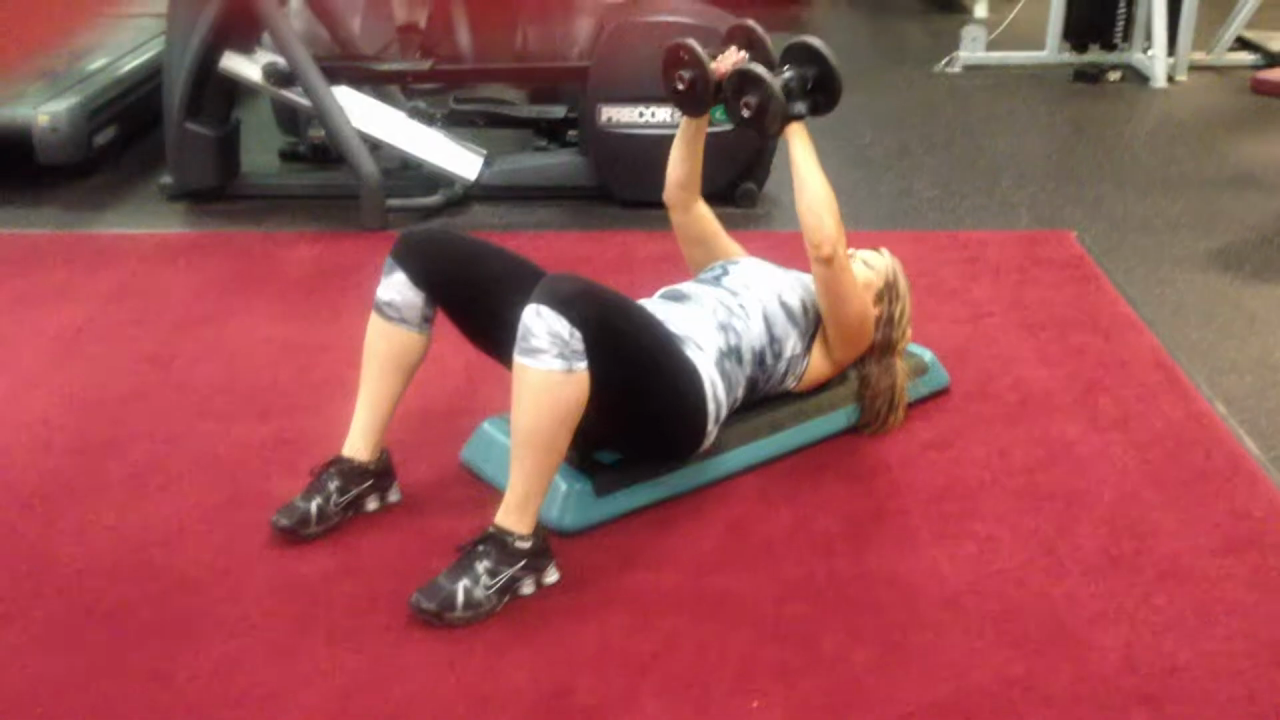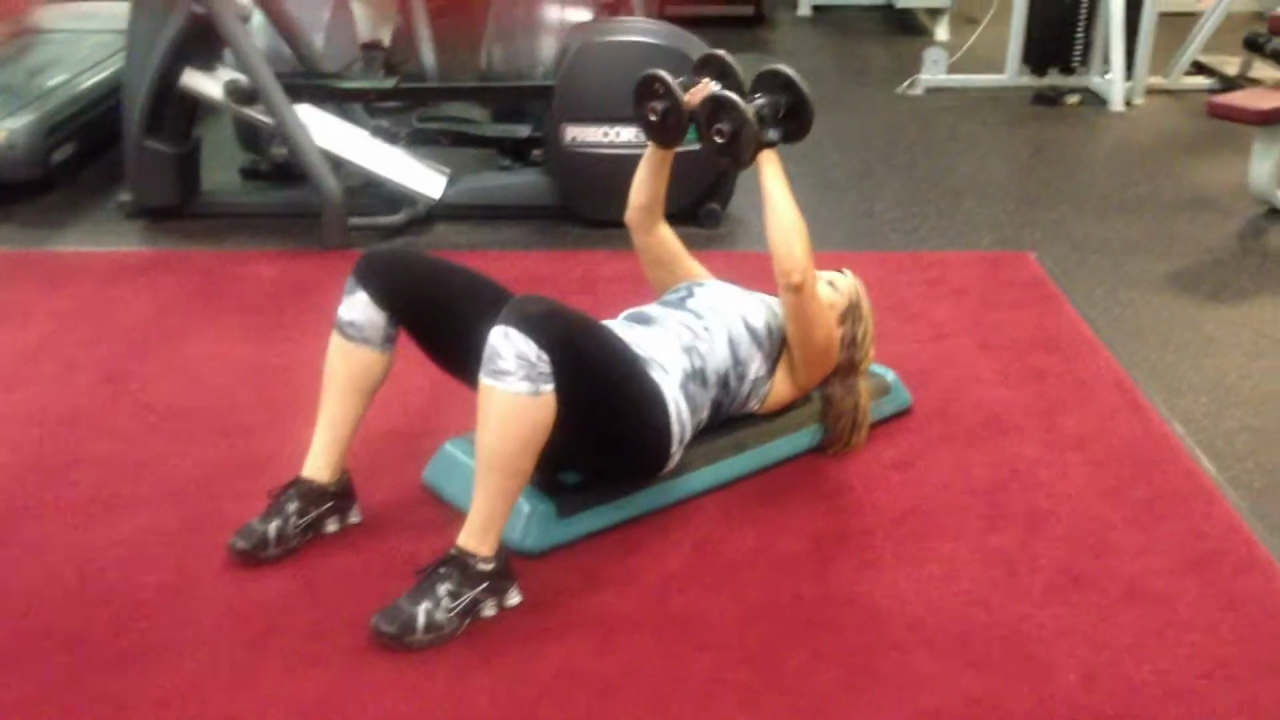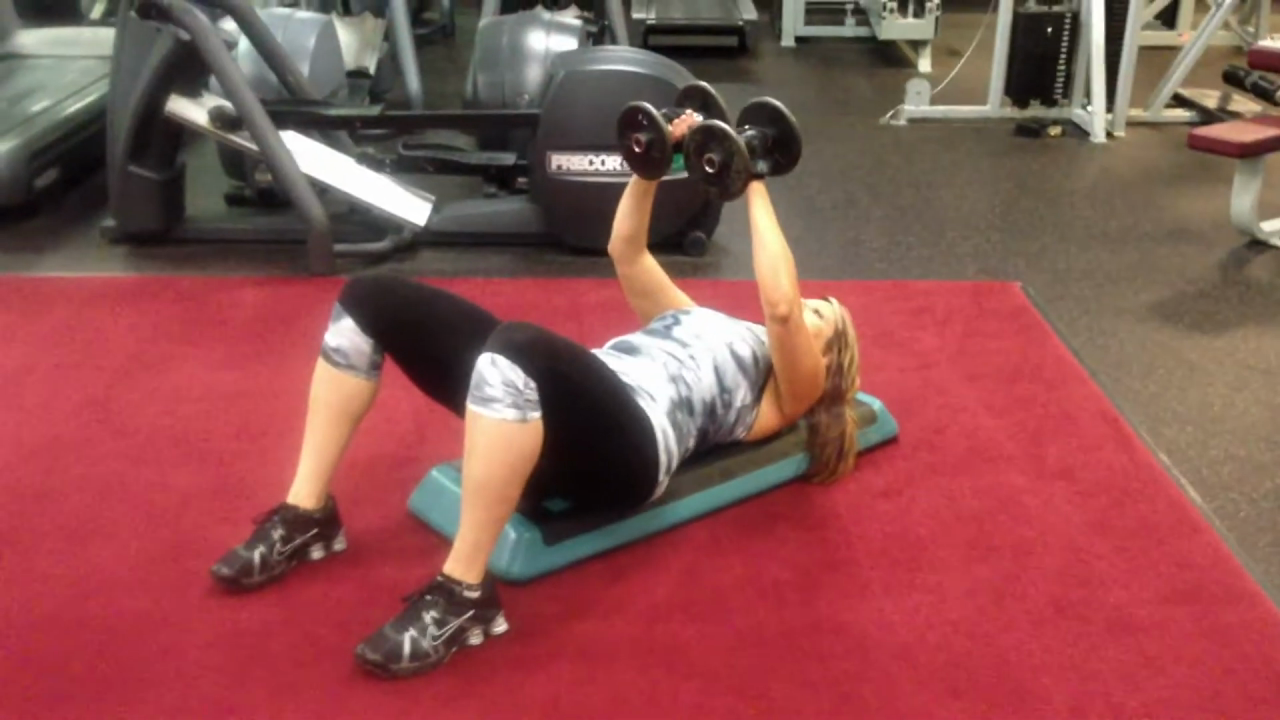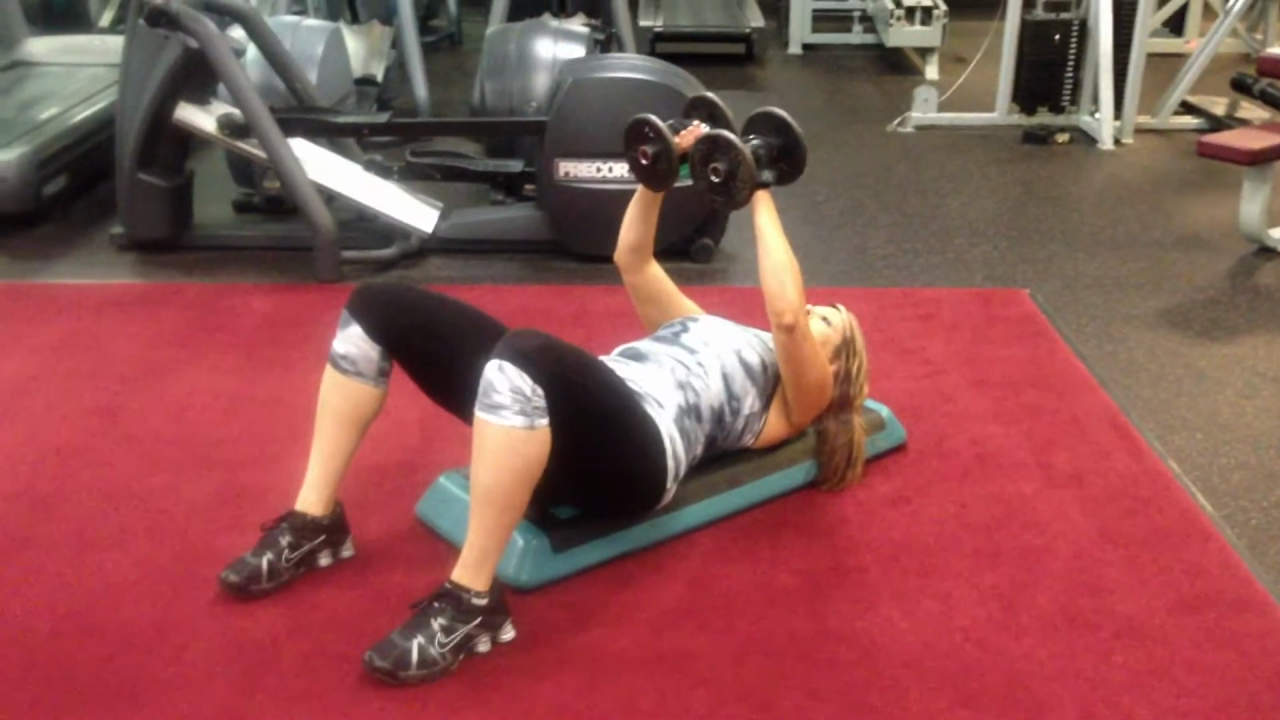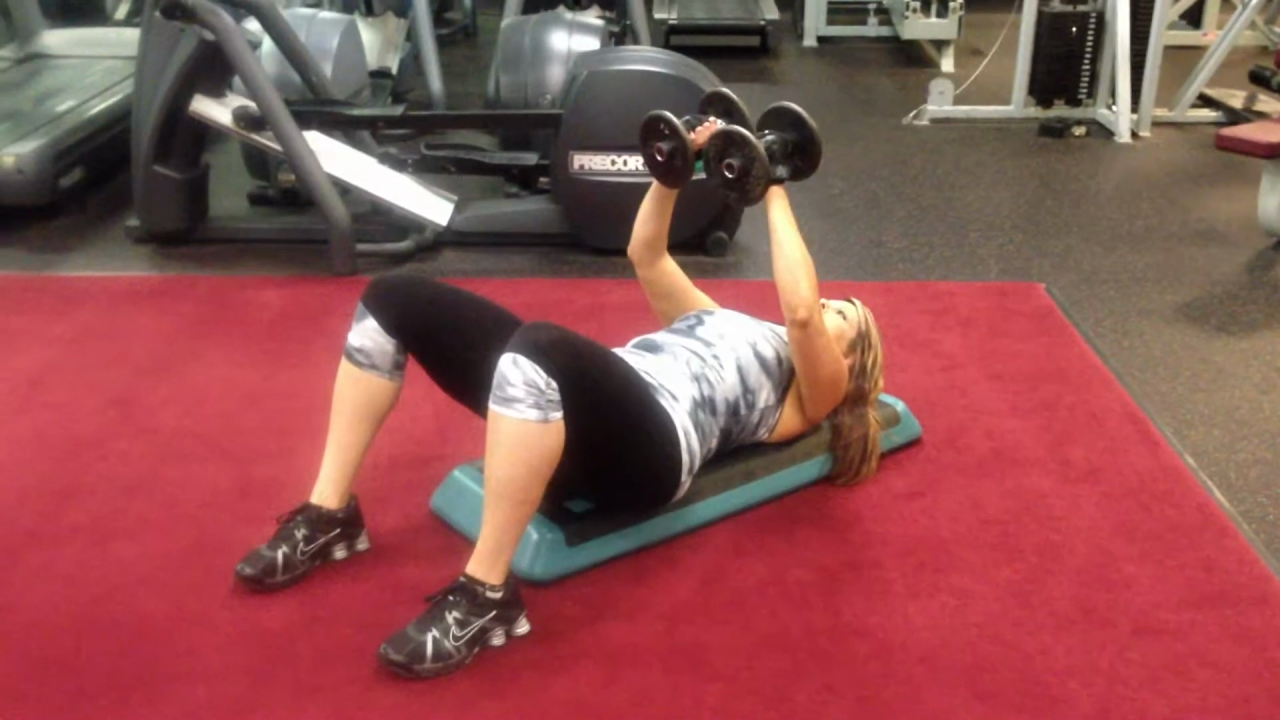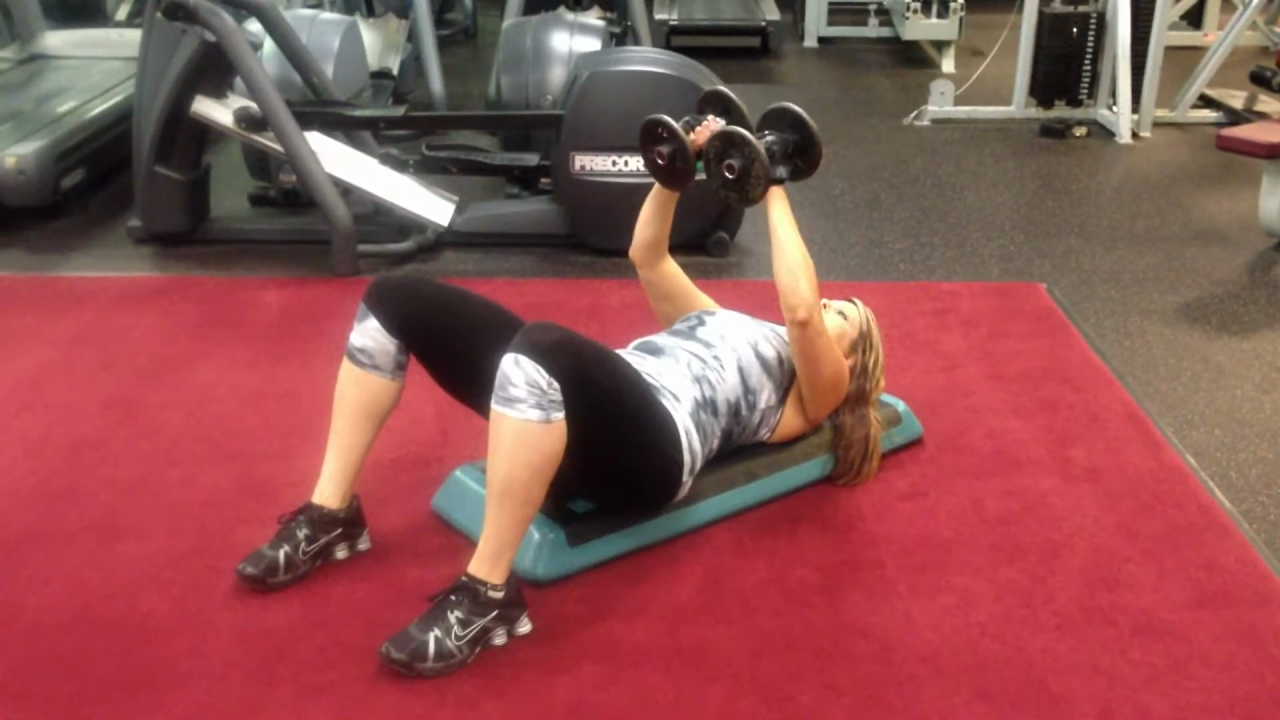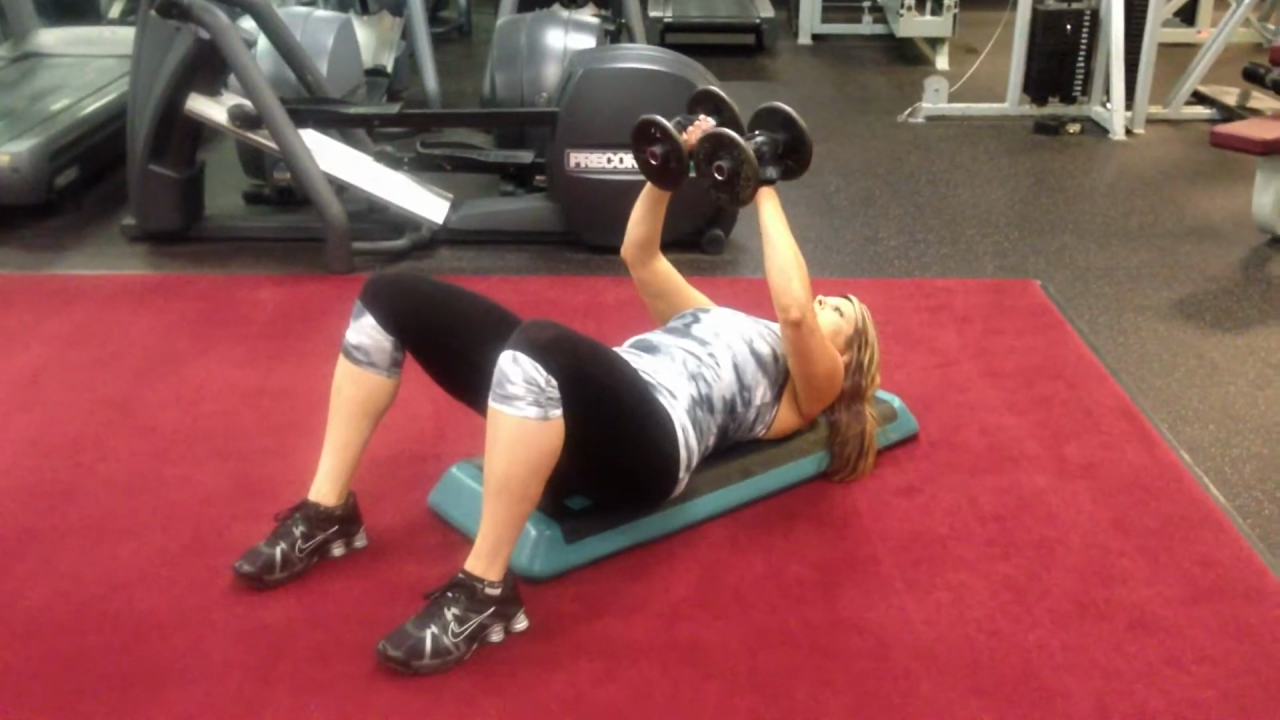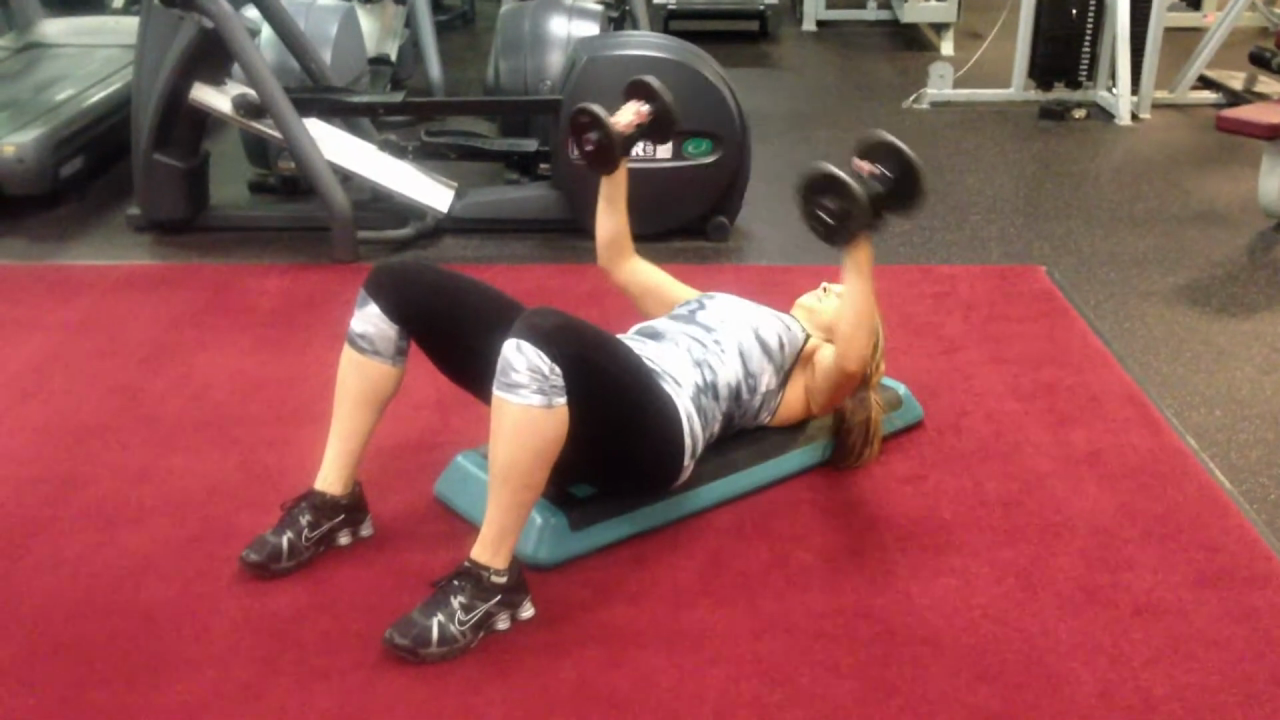
dt=0.5s
person 1, frame 1
left shoulder: (841, 335)
right shoulder: (755, 273)
left elbow: (825, 246)
right elbow: (682, 202)
left wrist: (795, 130)
right wrist: (700, 106)
left hip: (677, 392)
right hip: (605, 354)
left knee: (560, 298)
right knee: (420, 253)
left ankle: (516, 543)
right ankle: (361, 467)
person 1, frame 2
left shoulder: (803, 358)
right shoulder: (720, 296)
left elbow: (794, 275)
right elbow: (644, 223)
left wrist: (767, 156)
left hip: (642, 413)
right hip: (579, 377)
left knee: (528, 320)
right knee: (383, 274)
left ankle: (477, 566)
right ankle: (321, 488)
person 1, frame 3
left shoulder: (791, 389)
right shoulder: (705, 323)
left elbow: (781, 306)
right elbow: (628, 253)
left wrist: (755, 188)
left hip: (630, 441)
right hip: (558, 401)
left knee: (516, 345)
right knee: (370, 299)
left ankle: (464, 594)
right ankle: (306, 515)
person 1, frame 4
left shoulder: (798, 395)
right shoulder: (713, 331)
left elbow: (785, 314)
right elbow: (634, 262)
left wrist: (760, 197)
left hip: (638, 448)
right hip: (572, 411)
left knee: (526, 352)
right knee: (379, 306)
left ankle: (472, 601)
right ankle: (314, 522)
person 1, frame 5
left shoulder: (812, 391)
right shoulder: (727, 323)
left elbow: (801, 310)
right elbow: (648, 256)
left wrist: (775, 195)
left hip: (651, 443)
right hip: (585, 401)
left knee: (538, 345)
right knee: (393, 298)
left ankle: (485, 594)
right ankle: (329, 515)
person 1, frame 6
left shoulder: (816, 390)
right shoulder: (726, 325)
left elbow: (801, 309)
right elbow: (649, 258)
left wrist: (774, 193)
left hip: (655, 442)
right hip: (591, 404)
left knee: (541, 344)
right knee: (396, 297)
left ankle: (487, 594)
right ankle: (331, 514)
person 1, frame 7
left shoulder: (812, 384)
right shoulder: (721, 321)
left elbow: (793, 309)
right elbow: (640, 257)
left wrist: (764, 194)
left hip: (650, 440)
right hip: (576, 400)
left knee: (538, 344)
right knee: (392, 295)
left ankle: (484, 591)
right ankle: (327, 513)
person 1, frame 8
left shoulder: (812, 368)
right shoulder: (714, 307)
left elbow: (854, 361)
right elbow: (618, 259)
left wrist: (859, 235)
right wrist: (617, 157)
left hip: (656, 428)
right hip: (584, 389)
left knee: (543, 331)
right knee: (397, 283)
left ankle: (491, 579)
right ankle: (334, 501)
